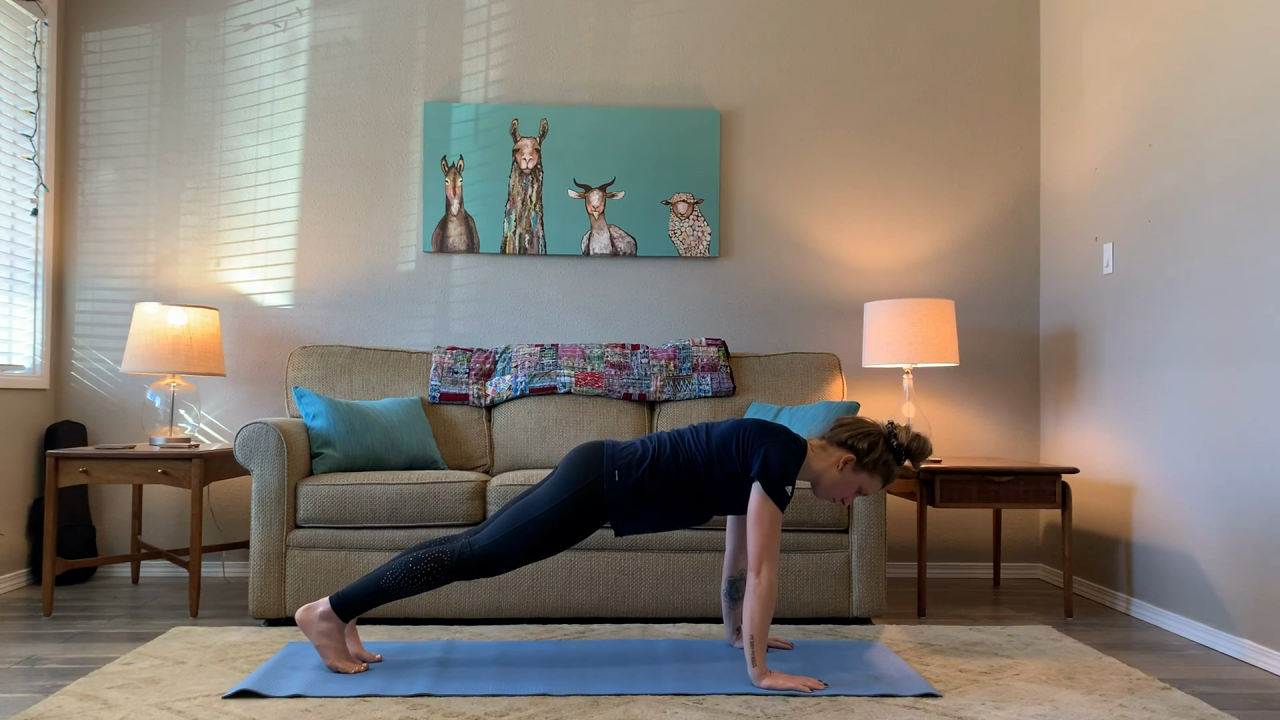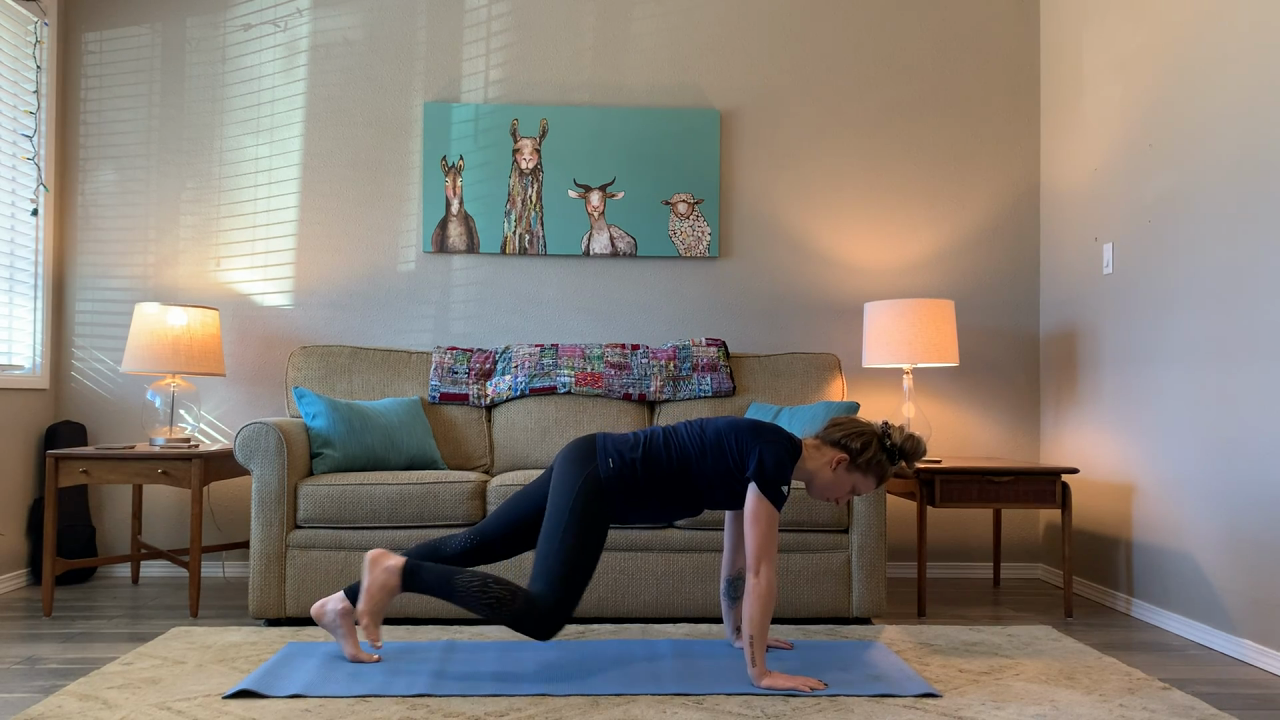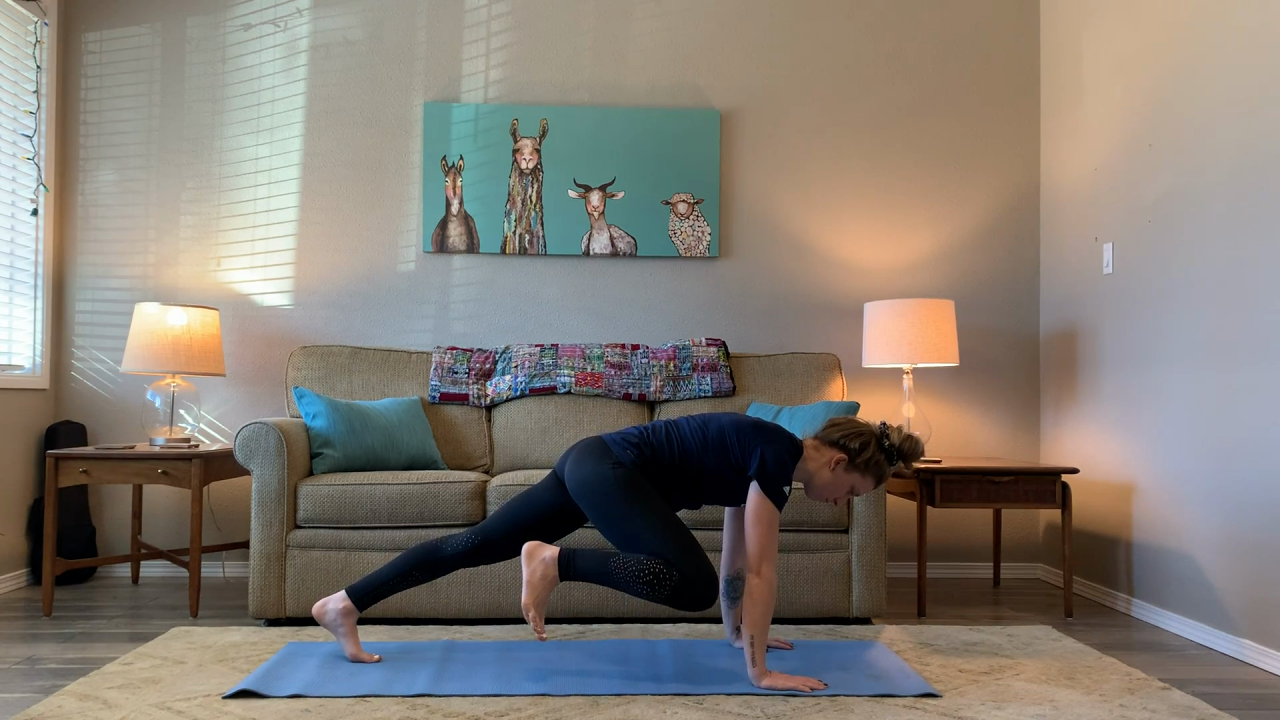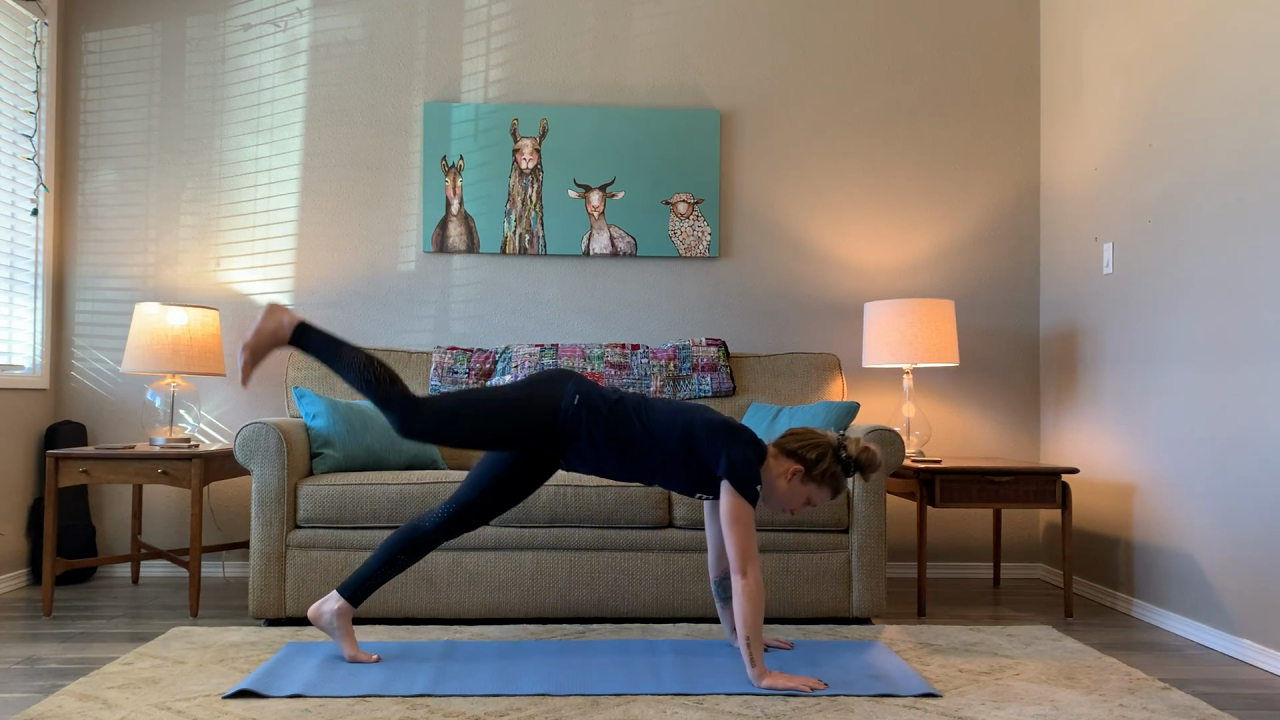
dt=1s
person 1, frame 1
left shoulder: (767, 458)
right shoulder: (781, 454)
left elbow: (737, 558)
right elbow: (761, 570)
left wrist: (736, 630)
right wrist: (760, 670)
left hip: (598, 475)
right hip: (597, 485)
left knee: (473, 543)
right knee: (473, 557)
left ankle: (343, 608)
right ankle: (327, 612)
person 1, frame 2
left shoulder: (761, 458)
right shoulder: (776, 455)
left elbow: (735, 557)
right elbow: (759, 570)
left wrist: (737, 631)
right wrist: (759, 669)
left hip: (589, 468)
right hip: (597, 472)
left knee: (471, 545)
right knee: (540, 616)
left ankle: (341, 605)
right ankle: (394, 571)
person 1, frame 3
left shoulder: (761, 458)
right shoulder: (779, 456)
left elbow: (737, 557)
right elbow: (759, 569)
left wrist: (738, 631)
right wrist: (759, 670)
left hip: (591, 467)
right hip: (606, 469)
left knee: (472, 545)
right knee: (694, 585)
left ankle: (342, 605)
right ankle: (554, 562)
person 1, frame 4
left shoulder: (730, 468)
right shoulder: (743, 458)
left elbow: (722, 566)
right elbow: (745, 572)
left wrist: (743, 637)
right wrist: (758, 670)
left hip: (557, 427)
right hip: (559, 415)
left knee: (449, 517)
right knee: (410, 417)
left ankle: (338, 604)
right ankle: (293, 327)
